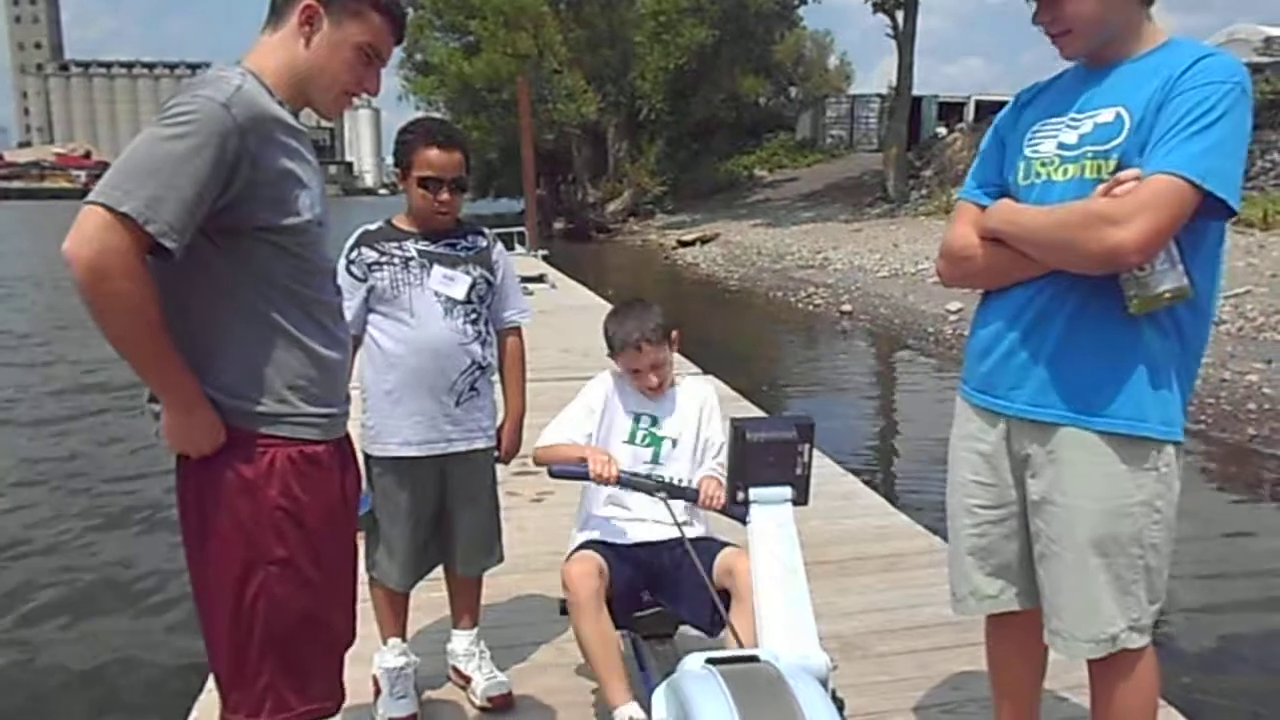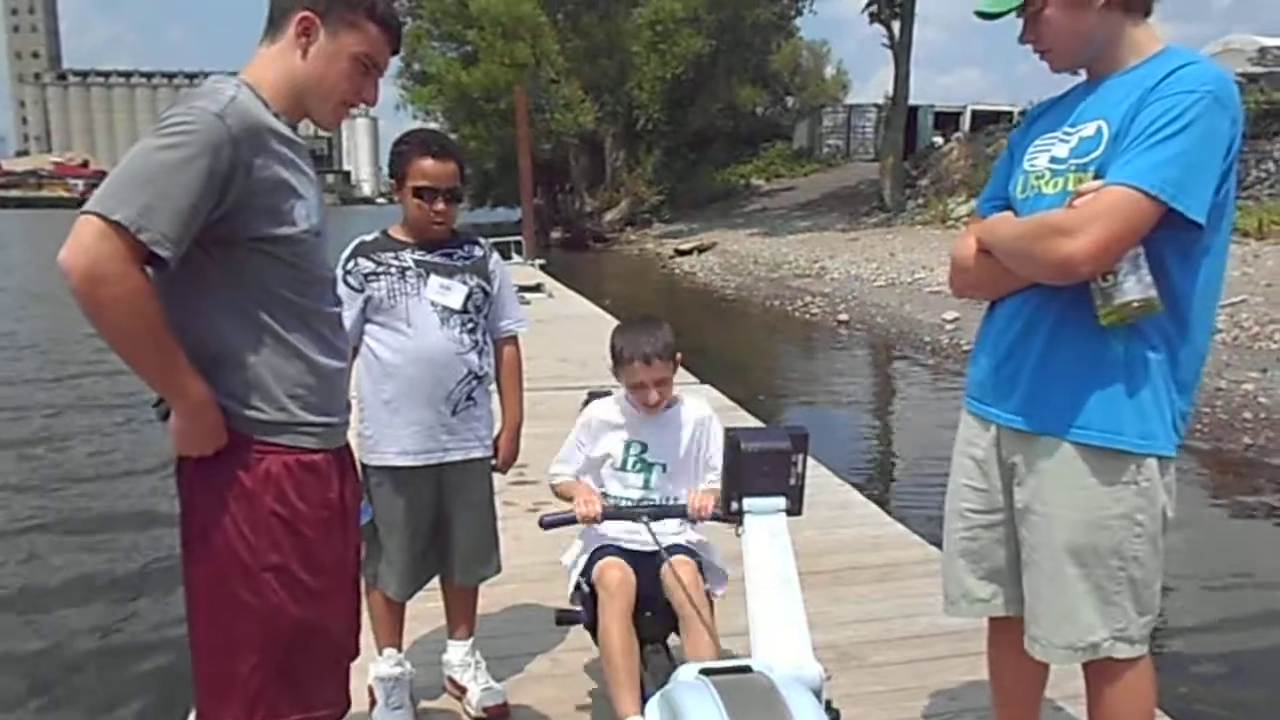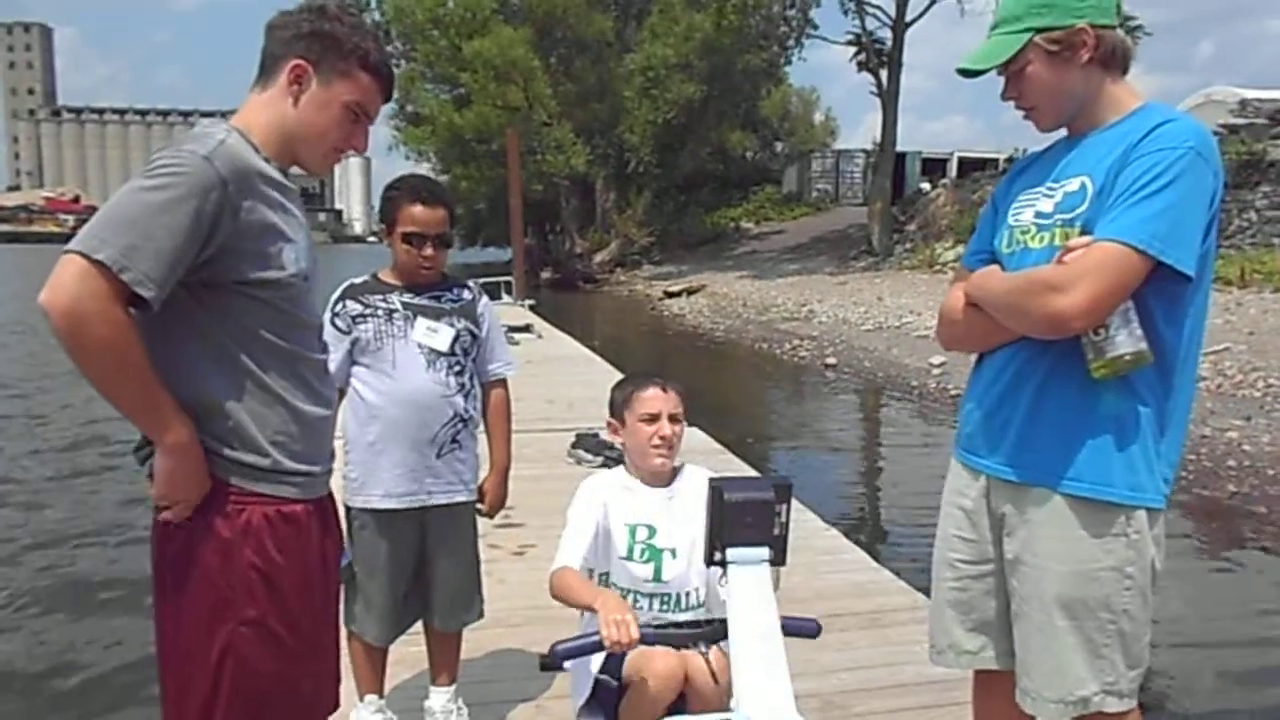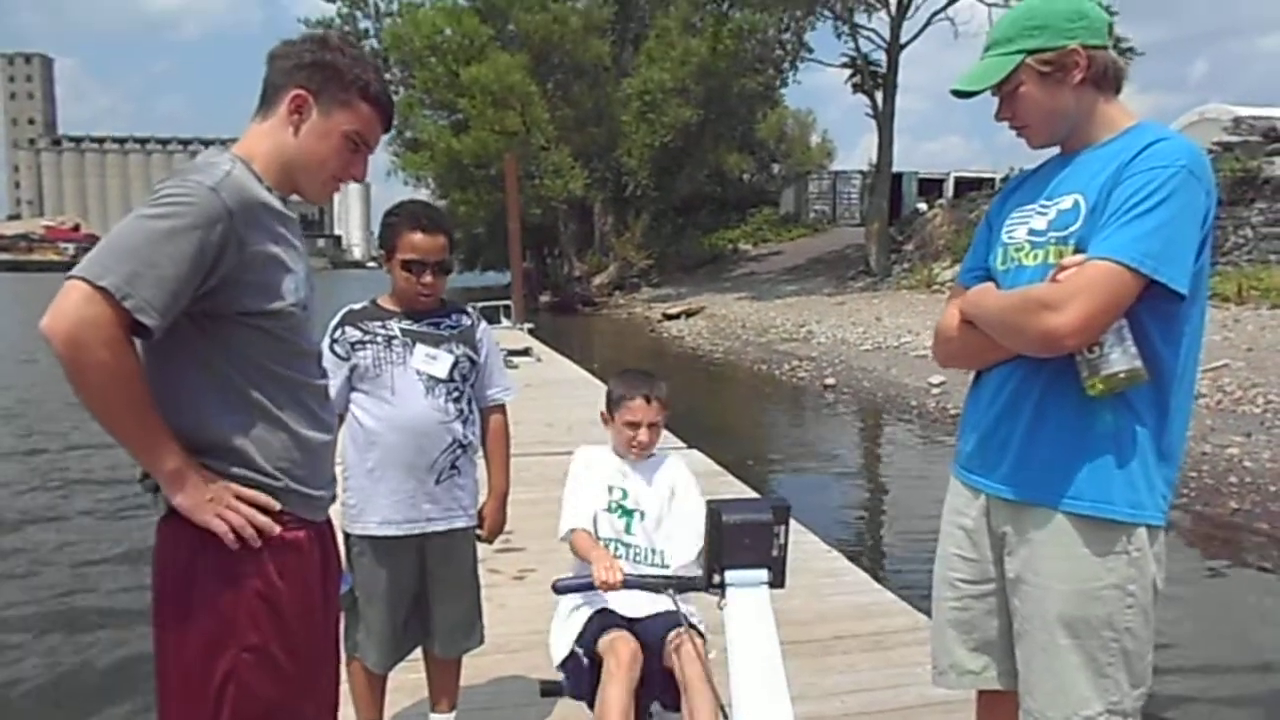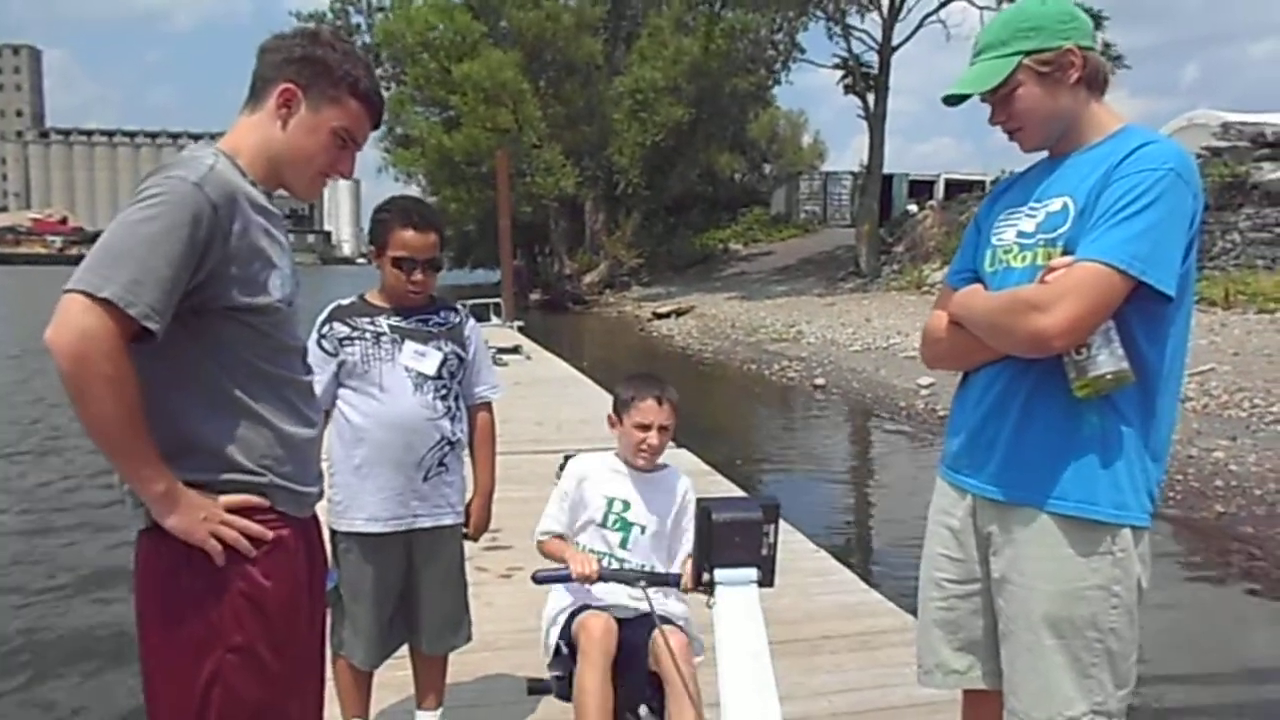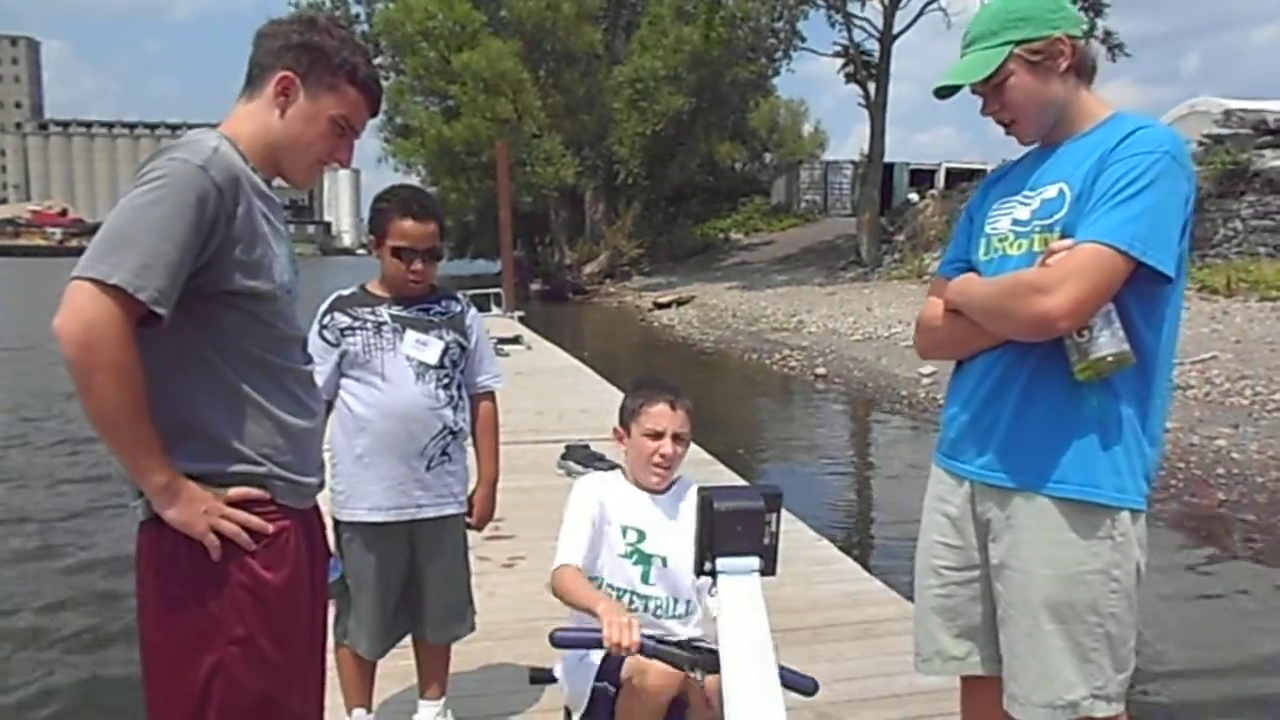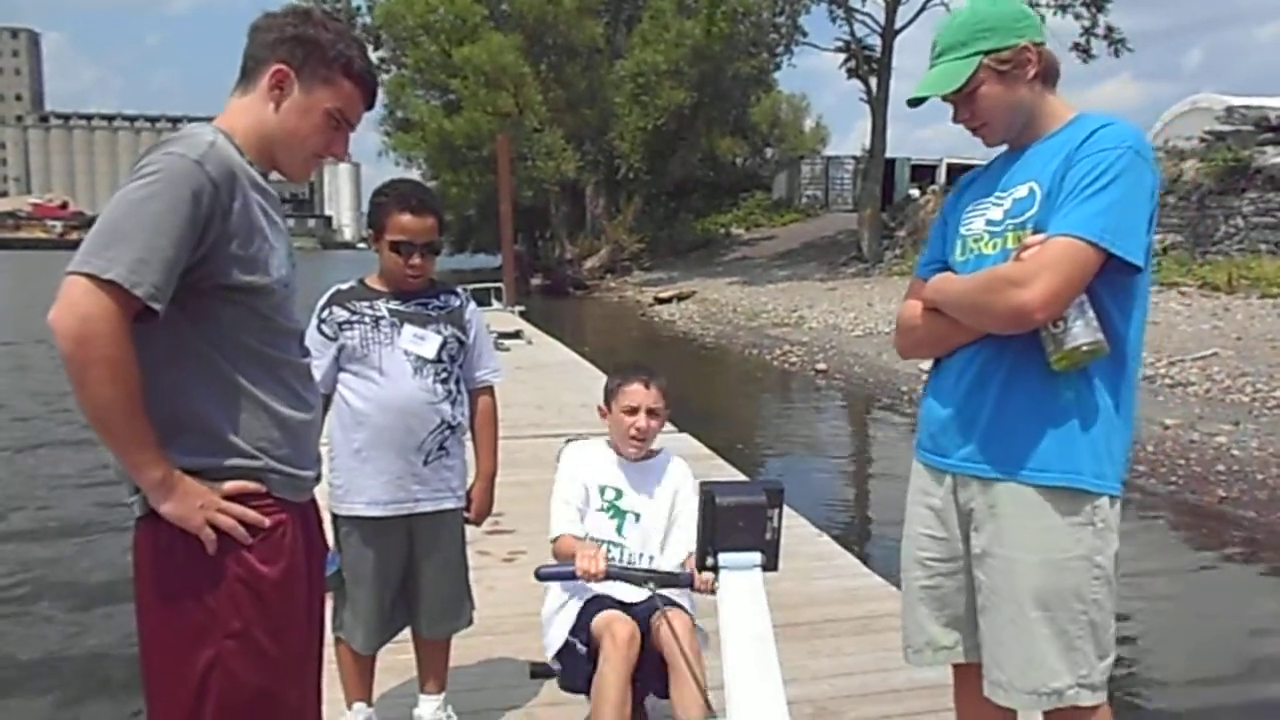
dt=0.5s
person 1, frame 1
left shoulder: (1204, 80)
right shoulder: (1030, 107)
left elbow: (1126, 235)
right elbow: (956, 258)
left wrist: (1011, 219)
right wrist: (1074, 235)
left hip: (1109, 408)
right hip: (993, 393)
left knee: (1114, 632)
right knee: (1008, 602)
person 1, frame 2
left shoulder: (1190, 92)
right shoulder: (1043, 121)
left elbow: (1078, 247)
right elbow: (966, 272)
left wrist: (1001, 231)
right wrist: (1045, 240)
left hip: (1101, 419)
right hip: (995, 405)
left knee: (1106, 641)
right knee: (1008, 611)
person 1, frame 3
left shoulder: (1171, 147)
right shoulder: (1026, 176)
left elbow: (1071, 302)
right elbow: (953, 324)
left wrist: (986, 284)
right wrist: (1036, 296)
left hip: (1087, 473)
right hip: (983, 458)
person 1, frame 4
left shoulder: (1163, 165)
right shoulder: (1020, 193)
left elbow: (1065, 321)
right elbow: (950, 341)
left wrist: (985, 303)
right wrist: (1032, 314)
left hip: (1087, 497)
right hip: (982, 478)
person 1, frame 5
left shoulder: (1152, 168)
right shoulder: (1008, 196)
left elbow: (1053, 322)
right elbow: (936, 342)
left wrist: (972, 304)
right wrist: (1023, 315)
left hip: (1072, 497)
right hip: (967, 481)
person 1, frame 6
left shoulder: (1145, 152)
right shoulder: (1000, 185)
left elbow: (1057, 304)
right elbow: (931, 333)
left wrist: (966, 290)
right wrist: (1019, 300)
left hip: (1070, 481)
right hip: (963, 466)
person 1, frame 7
left shoulder: (1109, 150)
right shoulder: (973, 188)
left elbow: (1031, 297)
right elbow: (910, 332)
left wrist: (945, 289)
right wrist: (996, 298)
left hip: (1049, 467)
right hip: (944, 458)
person 2, frame 1
left shoulder: (280, 130)
right shoulder: (224, 110)
right elbow: (96, 249)
left wrist: (326, 426)
right wrist: (185, 404)
left hip: (309, 450)
right hip: (259, 459)
person 2, frame 2
left shoulder: (278, 143)
right shoulder: (221, 121)
right elbow: (93, 258)
left wrist: (326, 458)
right wrist: (194, 405)
left hip: (311, 459)
right hip: (258, 467)
person 2, frame 3
left shoulder: (270, 187)
right shoulder: (211, 166)
right elbow: (73, 297)
left wrist: (307, 487)
right wrist: (176, 443)
left hip: (293, 508)
right hip: (237, 518)
person 2, frame 4
left shoulder: (269, 213)
right shoulder: (216, 195)
right elbow: (76, 323)
left wrist: (306, 533)
right wrist: (178, 475)
left hip: (292, 533)
right hip: (240, 545)
person 2, frame 5
left shoulder: (254, 207)
right shoulder: (199, 189)
right elbow: (78, 335)
left wrist: (294, 523)
right wrist: (165, 498)
left hip: (280, 533)
right hip: (230, 546)
person 2, frame 6
left shoulder: (251, 193)
right shoulder: (200, 172)
right elbow: (86, 323)
left wrist: (293, 517)
right wrist: (166, 488)
left hip: (281, 522)
right hip: (231, 535)
person 2, frame 7
left shoulder: (249, 186)
right shoulder: (196, 166)
right elbow: (81, 318)
left wrist: (291, 504)
right wrist: (162, 483)
left hip: (277, 517)
right hip: (226, 531)
person 3, frame 1
left shoulder: (484, 249)
right shoulder: (368, 249)
left elbow: (508, 334)
right elbow: (341, 339)
left wrist: (514, 415)
left hip: (469, 431)
right hip: (395, 435)
left knee: (467, 547)
right knee: (391, 551)
left ankle: (465, 647)
right ankle: (393, 659)
person 3, frame 2
left shoulder: (480, 259)
right shoulder: (365, 260)
left elbow: (506, 343)
left wrist: (512, 424)
left hip: (466, 441)
right hip: (392, 444)
left knee: (465, 556)
right knee: (389, 561)
left ankle: (461, 657)
right ankle: (389, 671)
person 3, frame 3
left shoulder: (470, 303)
right shoulder: (353, 302)
left elbow: (494, 386)
left wrist: (500, 468)
left hip: (451, 483)
right hip: (377, 486)
left knee: (447, 602)
right knee: (371, 607)
person 3, frame 4
left shoulder: (468, 329)
right shoulder: (352, 328)
left elbow: (493, 413)
left wrist: (497, 494)
left hip: (450, 509)
right hip: (375, 513)
left knee: (447, 628)
right knee: (370, 634)
person 3, frame 5
left shoulder: (457, 326)
right shoulder: (340, 324)
left elbow: (480, 411)
left wrist: (484, 492)
left hip: (438, 507)
right hip: (361, 510)
left knee: (433, 625)
right knee: (355, 631)
person 3, frame 6
left shoulder: (458, 314)
right shoulder: (341, 314)
left elbow: (482, 399)
left wrist: (487, 481)
left hip: (440, 496)
right hip: (364, 499)
left knee: (436, 613)
right knee: (359, 617)
person 3, frame 7
left shoulder: (457, 309)
right shoulder: (340, 308)
left elbow: (481, 393)
left wrist: (486, 476)
left hip: (439, 491)
right hip: (362, 493)
left knee: (436, 608)
right knee: (358, 612)
person 4, frame 1
left shoulder: (699, 396)
right shoulder: (604, 390)
left elbow: (715, 465)
right elbow: (543, 451)
left wrist: (715, 482)
right wrist: (588, 452)
left hip: (681, 537)
right hip: (610, 535)
left knee: (744, 569)
right knee: (579, 575)
person 4, frame 2
left shoulder: (698, 416)
right shoulder: (600, 416)
left elbow: (717, 481)
right elbow: (559, 479)
left wrist: (709, 494)
right wrist: (580, 491)
left hip: (676, 539)
right hip: (609, 540)
left knee: (684, 574)
right knee: (615, 578)
person 4, frame 3
left shoulder: (704, 488)
right shoulder: (600, 493)
right elbow: (561, 578)
right wrist: (605, 600)
right hip: (619, 645)
left knee: (711, 670)
right knee: (662, 672)
person 4, frame 4
left shoulder: (674, 470)
right shoulder: (589, 461)
left elbow: (704, 539)
right elbow: (576, 532)
right wrist: (599, 556)
left hip: (664, 605)
right hip: (599, 606)
left knee: (690, 650)
right knee: (623, 652)
person 4, frame 5
left shoulder: (679, 486)
right shoulder: (586, 469)
left elbow: (688, 553)
right elbow: (546, 538)
left wrist: (695, 567)
right wrist: (571, 553)
left hip: (651, 612)
right hip: (585, 603)
left knee: (676, 645)
right knee: (598, 630)
person 4, frame 6
left shoulder: (698, 504)
right shoulder: (596, 492)
right elbow: (562, 576)
right wrist: (605, 607)
right hip: (606, 655)
left knee: (709, 684)
right knee: (657, 672)
person 4, frame 7
left shoulder: (677, 473)
right shoulder: (579, 458)
left elbow: (688, 550)
right elbow: (560, 544)
left wrist: (697, 568)
right wrist: (582, 549)
left hip: (655, 595)
right hip: (588, 594)
left knee: (679, 630)
right knee: (620, 633)
